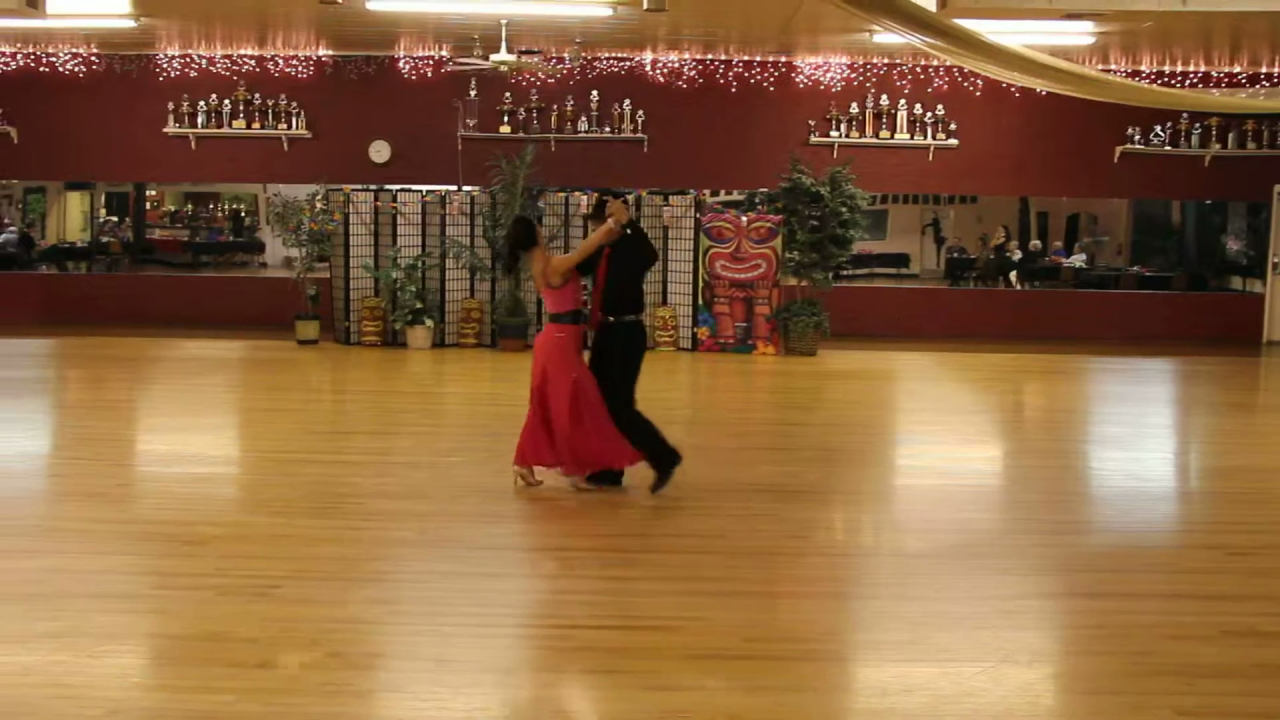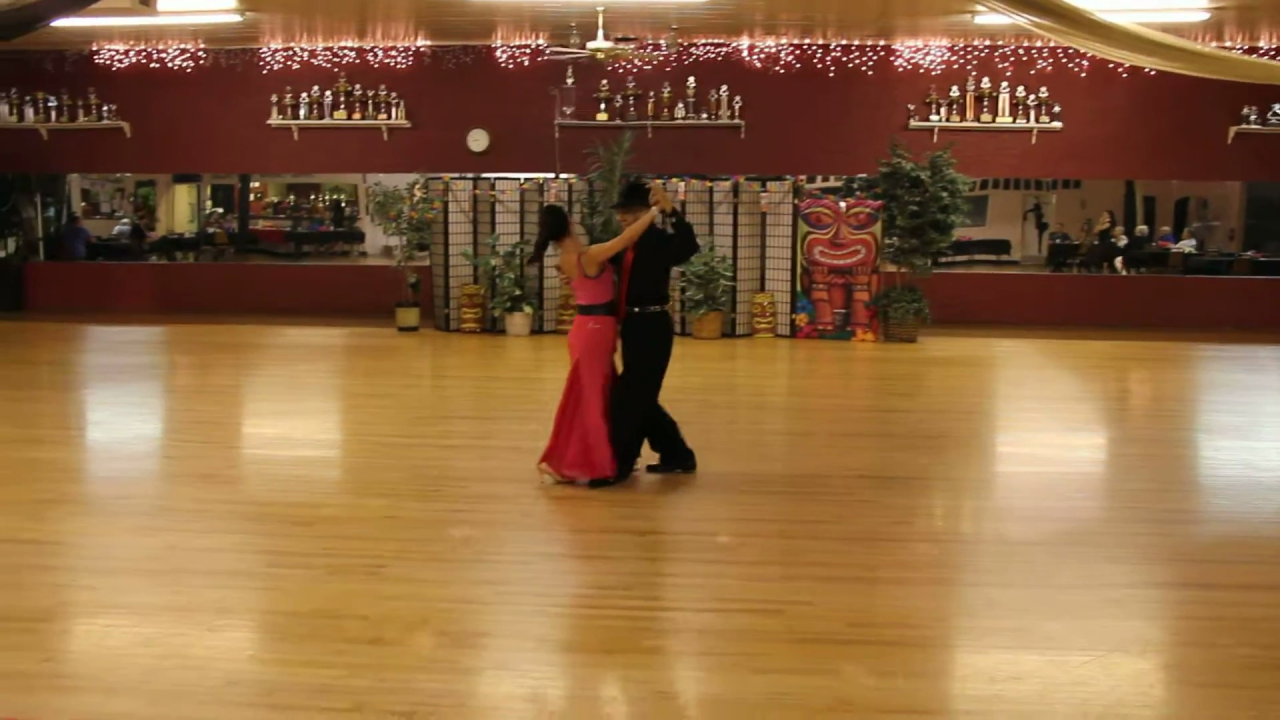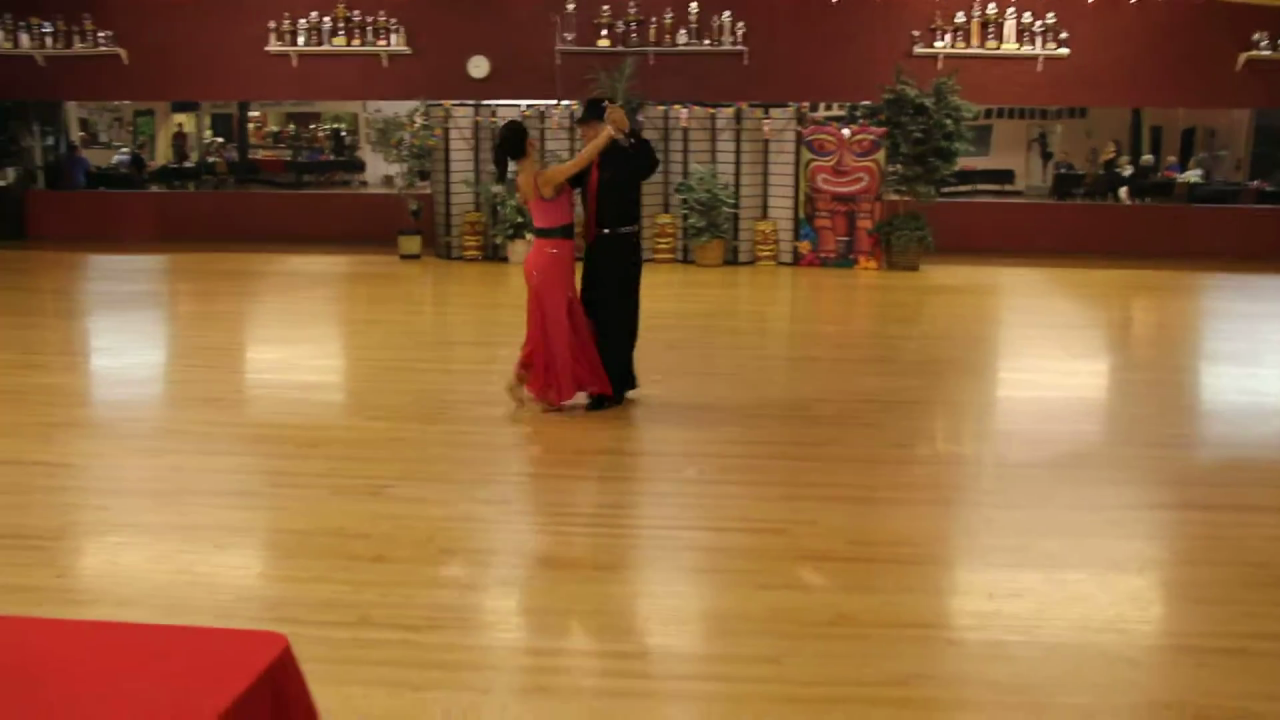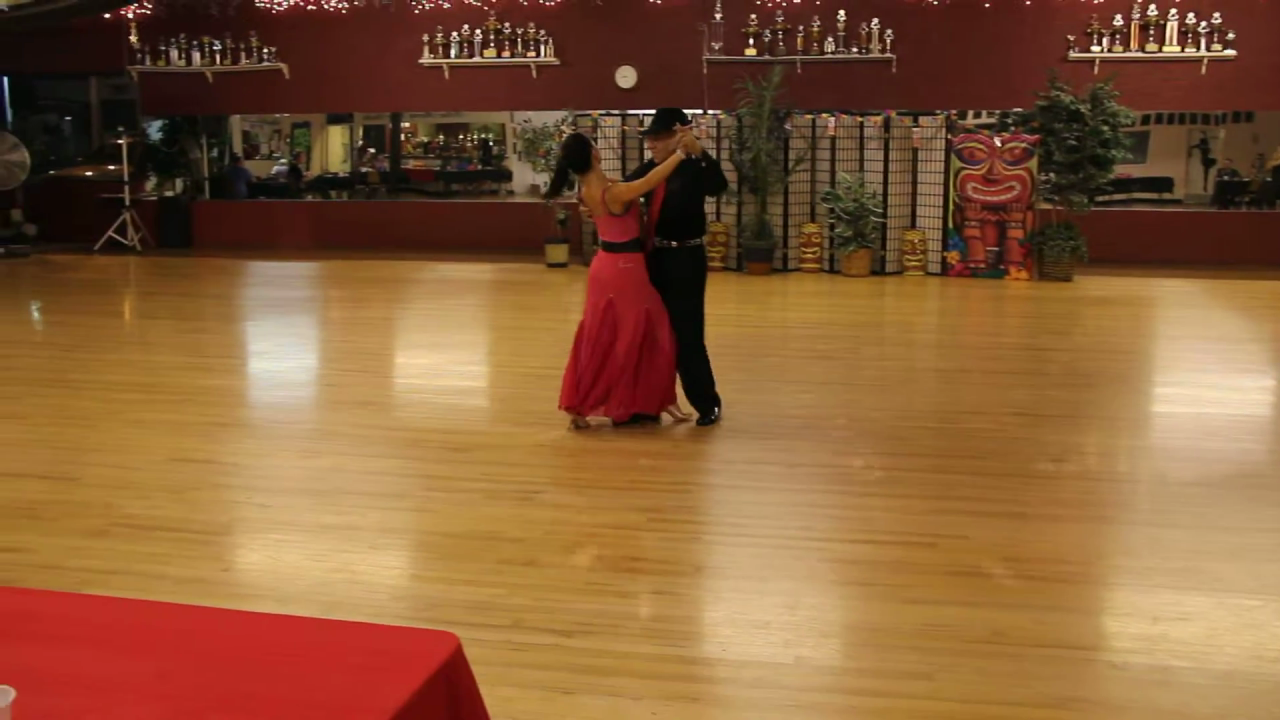
dt=1s
person 1, frame 1
left shoulder: (630, 250)
right shoulder: (599, 252)
left elbow: (650, 255)
right elbow: (574, 268)
left wrist: (625, 223)
left hip: (626, 333)
right hip: (604, 332)
left knee: (619, 405)
right knee: (599, 402)
left ankle: (664, 459)
right ankle: (608, 470)
person 1, frame 2
left shoulder: (661, 239)
left elbow: (688, 246)
left wrist: (669, 211)
left hip: (652, 325)
right hip: (633, 324)
left knee: (633, 396)
right knee: (639, 395)
left ankle: (619, 466)
right ankle: (677, 455)
person 1, frame 3
left shoulder: (624, 158)
right shoulder: (589, 161)
left elbow: (649, 163)
left wrist: (627, 130)
left hip: (621, 246)
right hip: (597, 245)
left knee: (617, 318)
right knee: (593, 314)
left ankle: (612, 389)
right ankle: (621, 376)
person 1, frame 4
left shoulder: (693, 170)
right shoulder: (649, 169)
left elbow: (718, 185)
left wrist: (697, 151)
left hip: (686, 259)
right hip: (656, 257)
left knee: (686, 333)
left ankle: (707, 403)
person 2, frame 1
left shoulder: (539, 266)
right shoulder: (554, 266)
left elbow: (582, 256)
right elbow: (585, 248)
left wrist: (606, 236)
right wrist: (613, 222)
left hip: (554, 337)
right hip: (561, 340)
left knee: (548, 404)
right knee: (575, 403)
left ankle: (525, 464)
right ankle: (575, 469)
person 2, frame 2
left shoulder: (564, 260)
right shoulder: (590, 256)
right elbow: (628, 237)
right wrist: (654, 212)
left hip: (586, 328)
right hip: (596, 330)
left knee: (599, 396)
right knee: (590, 399)
right ankle: (560, 462)
person 2, frame 3
left shoulder: (523, 179)
right shoulder: (545, 178)
right elbow: (582, 159)
right wrist: (610, 131)
left hip: (541, 254)
right hip: (554, 257)
left knee: (550, 324)
right knee: (559, 325)
left ankle: (524, 377)
right ankle: (548, 392)
person 2, frame 4
left shoulder: (586, 192)
right shoulder: (614, 193)
right elbow: (650, 180)
right wrist: (681, 152)
left hip: (603, 268)
right hip: (626, 270)
left knee: (597, 340)
right knee: (653, 334)
left ankle: (579, 407)
right ankle: (658, 402)
